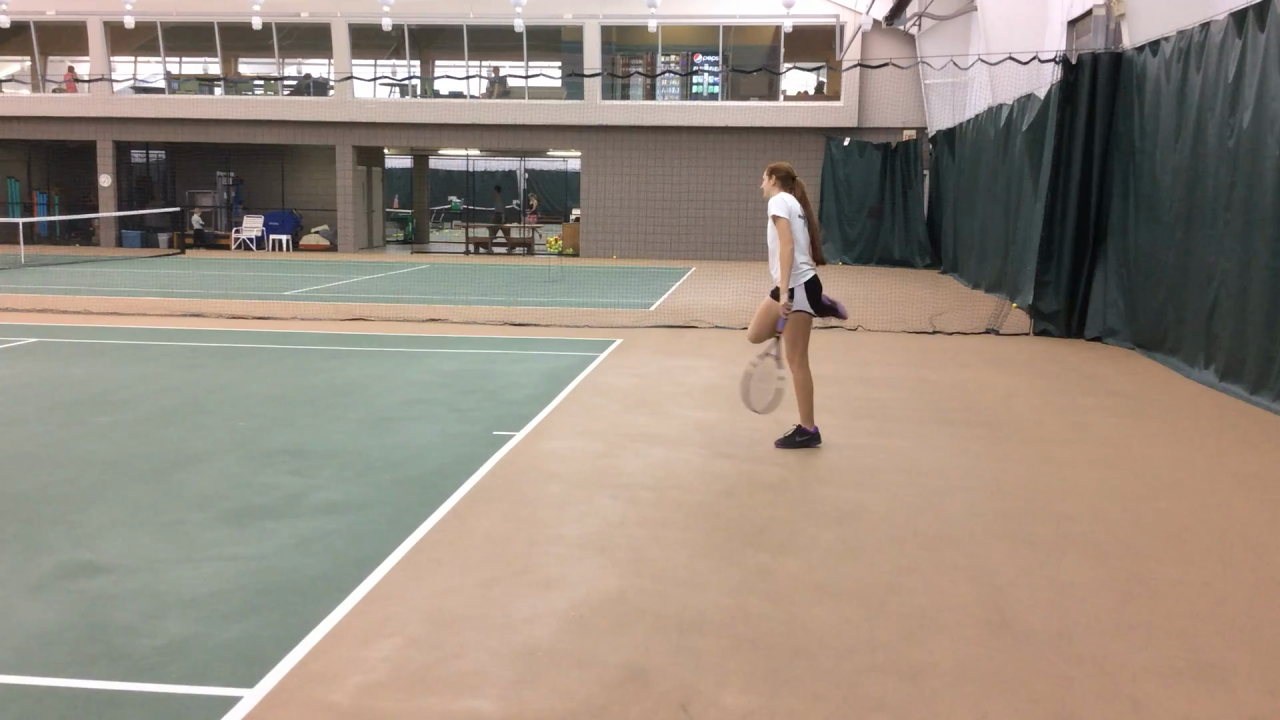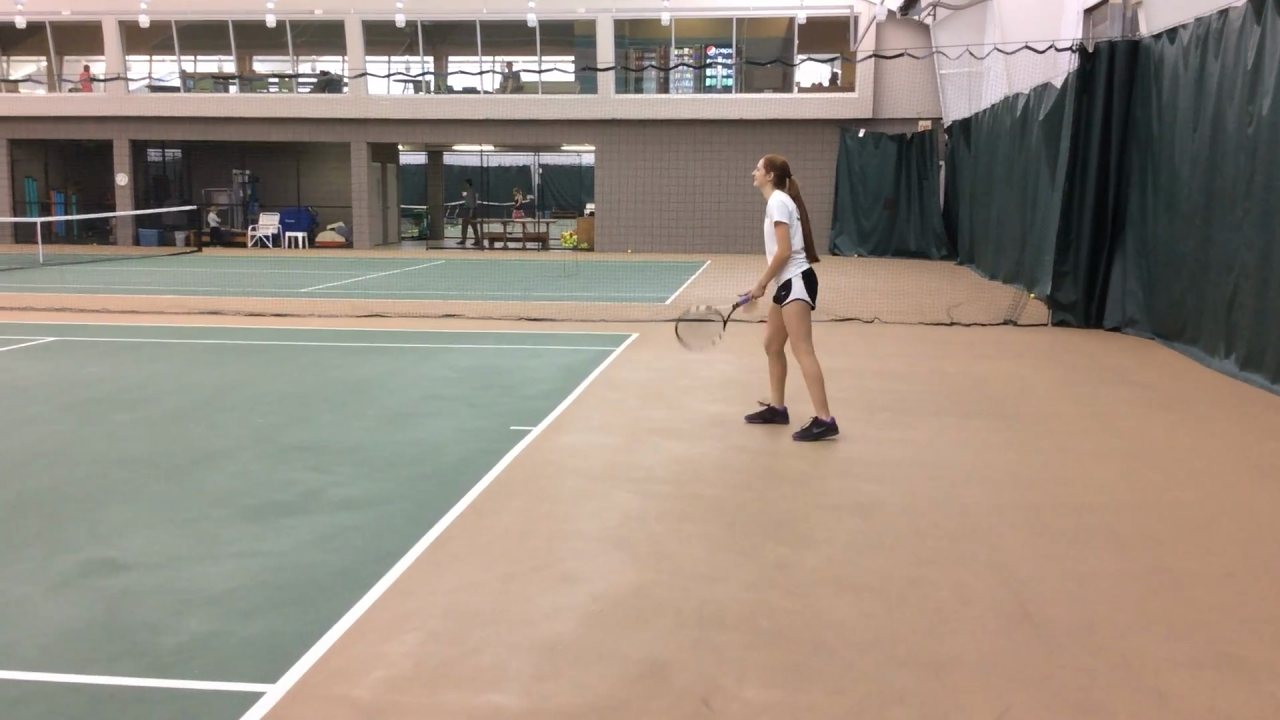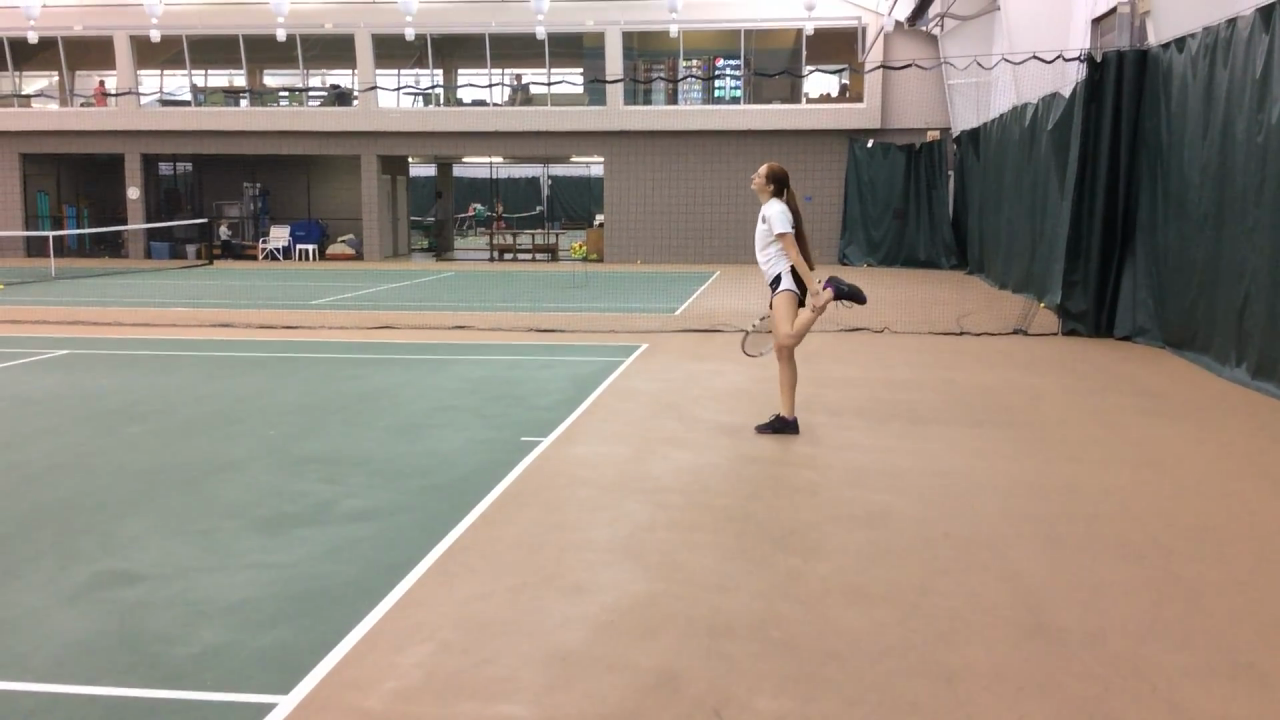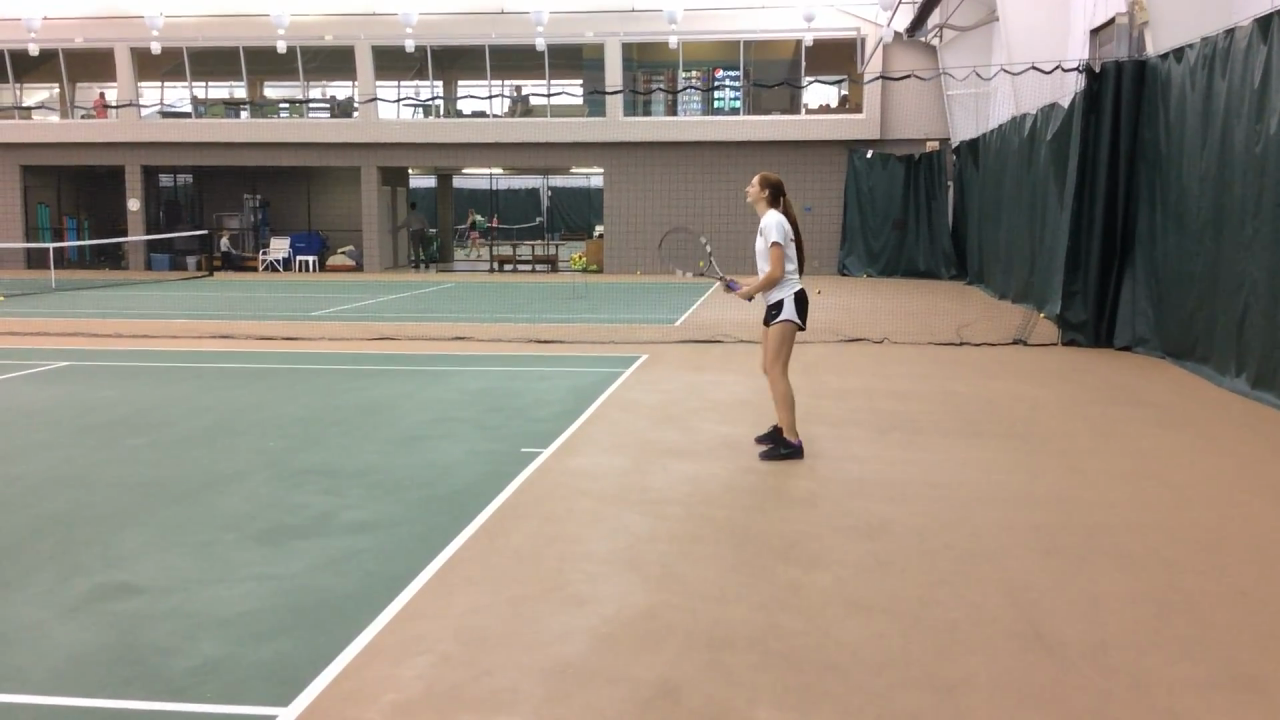
dt=1s
person 1, frame 1
left shoulder: (778, 200)
right shoulder: (791, 202)
left elbow: (787, 248)
left wrist: (785, 293)
left hip: (797, 286)
right hip: (790, 286)
left knee: (796, 361)
right knee: (755, 335)
left ankle: (808, 430)
right ankle: (820, 308)
person 1, frame 2
left shoulder: (778, 201)
right shoulder: (779, 201)
left elbow: (783, 252)
left wrist: (761, 284)
right wrist: (762, 286)
left hip: (796, 281)
right hip: (788, 282)
left knee: (802, 352)
right knee: (772, 347)
left ankle: (823, 420)
right ankle: (777, 408)
person 1, frame 3
left shoulder: (775, 210)
right shoulder: (769, 208)
left elbow: (794, 254)
left wrist: (813, 290)
left hip: (786, 278)
right hip: (779, 281)
left knee: (788, 338)
right knee: (782, 352)
left ankle: (829, 291)
right ankle: (787, 418)
person 1, frame 4
left shoulder: (773, 220)
right shoulder: (768, 221)
left elbow: (777, 273)
left wrist: (749, 291)
right wrist: (747, 286)
left hip: (787, 302)
right hip: (777, 302)
left knee: (775, 371)
right knee: (772, 369)
left ankle: (791, 441)
right ankle: (783, 427)
